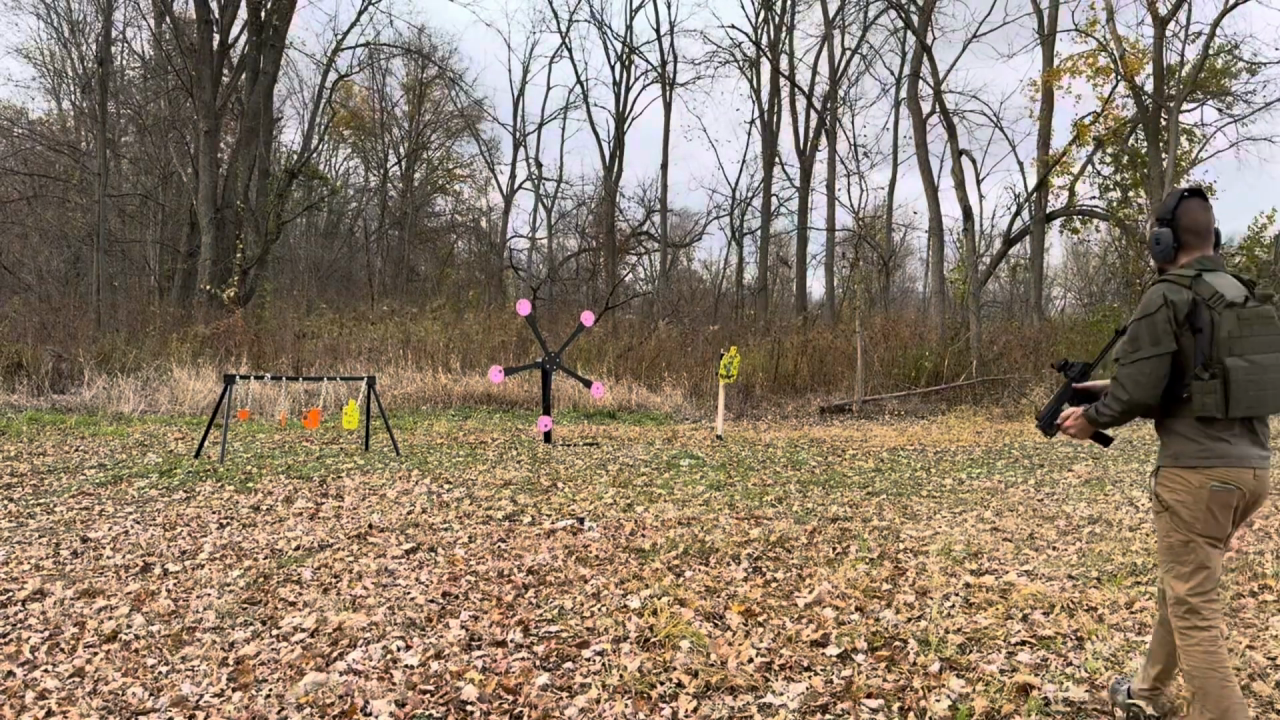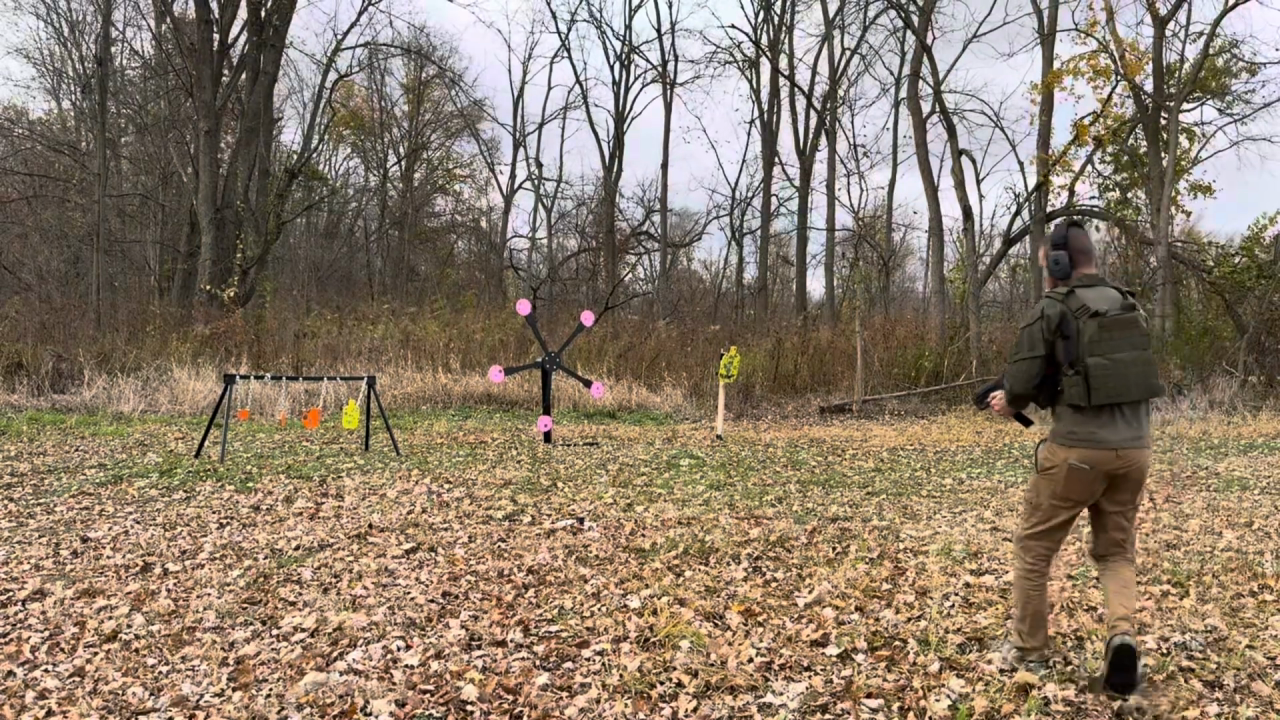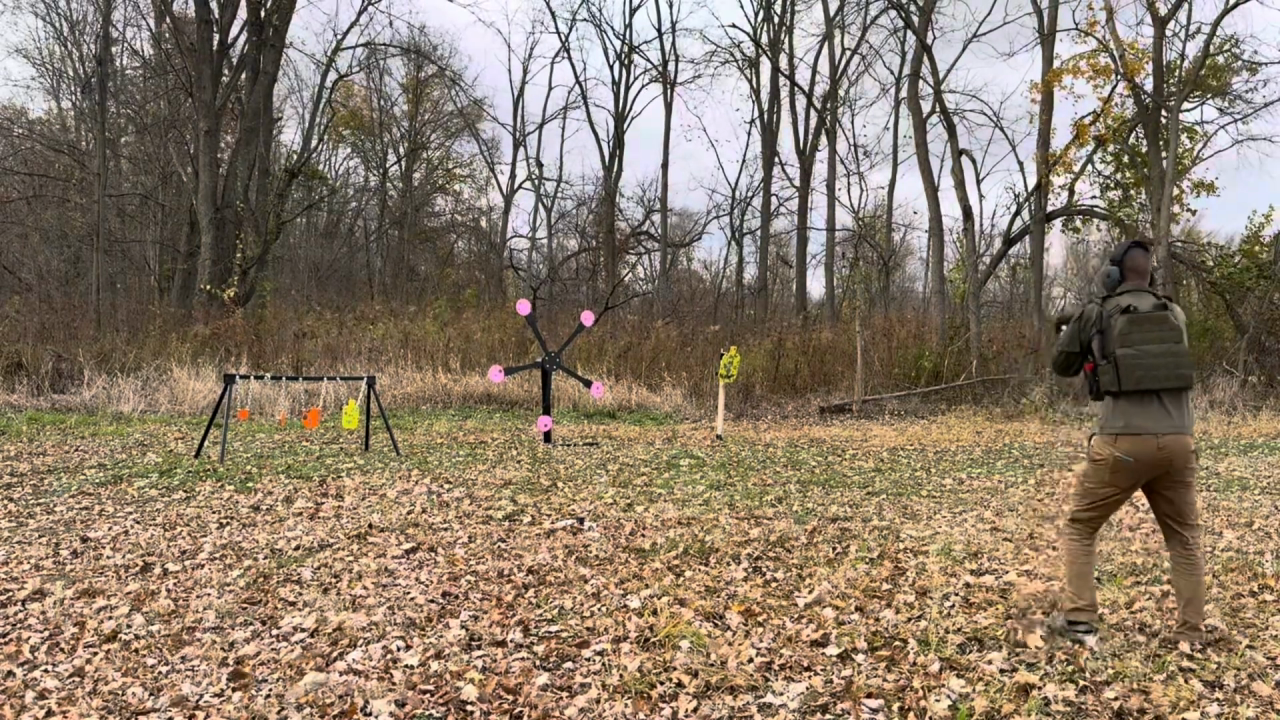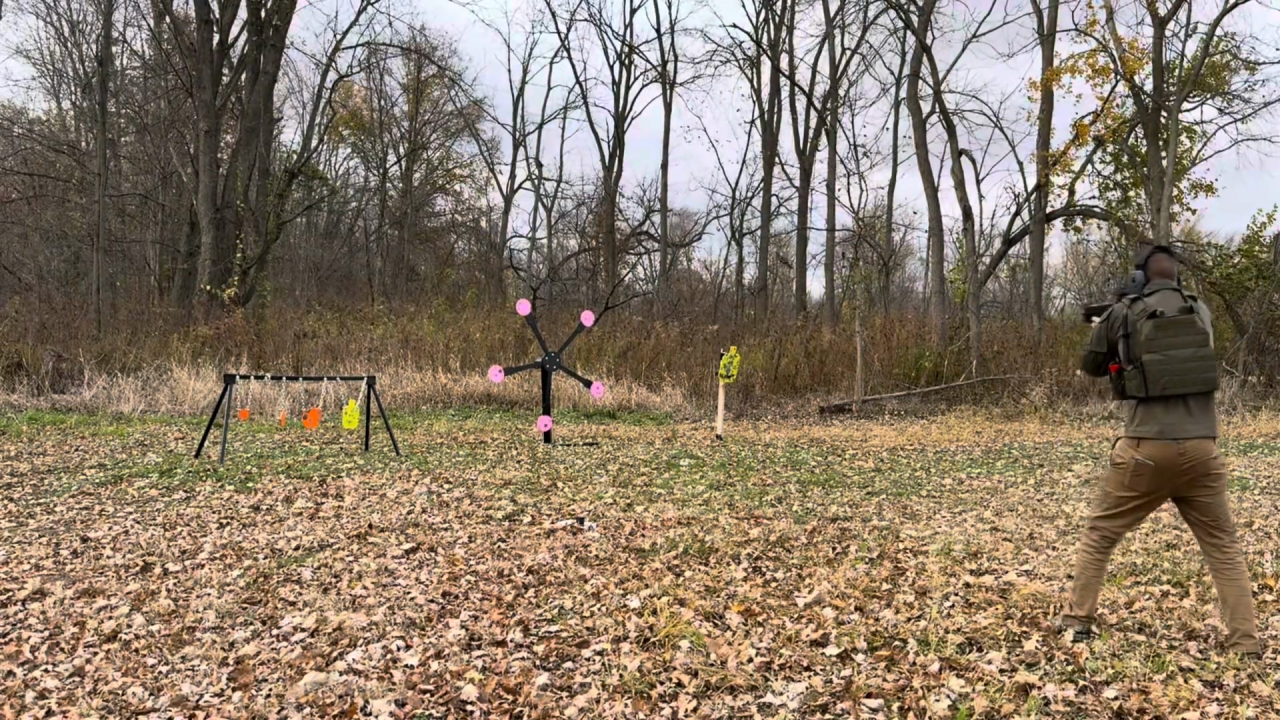
dt=0.7s
person 1, frame 1
left shoulder: (1166, 298)
right shoulder: (1244, 299)
left elbow: (1139, 390)
left wrist: (1092, 416)
right wrist: (1112, 391)
left hip: (1197, 474)
right hip: (1251, 471)
left knee: (1193, 614)
right knee: (1181, 588)
person 1, frame 2
left shoulder: (1051, 309)
right shoulder: (1131, 308)
left elbow: (1022, 381)
left wrist: (1010, 402)
left hip: (1075, 453)
right hip: (1133, 454)
left knee: (1034, 549)
right knee: (1115, 555)
left ankle: (1030, 648)
right ankle: (1122, 634)
person 1, frame 3
left shoulder: (1094, 314)
right shoulder: (1175, 314)
left elbow: (1062, 366)
left wrist: (1069, 334)
left hip: (1121, 443)
right hip: (1176, 442)
left knee: (1080, 528)
right knee: (1185, 538)
left ankle: (1078, 619)
right ankle: (1189, 632)
person 1, frame 4
left shoulder: (1122, 314)
right shoulder: (1201, 312)
left elbow: (1091, 365)
left wrist: (1102, 328)
left hip: (1146, 449)
right hip: (1200, 449)
left knee: (1099, 534)
right knee: (1223, 545)
left ankle: (1077, 621)
right ankle: (1246, 642)
